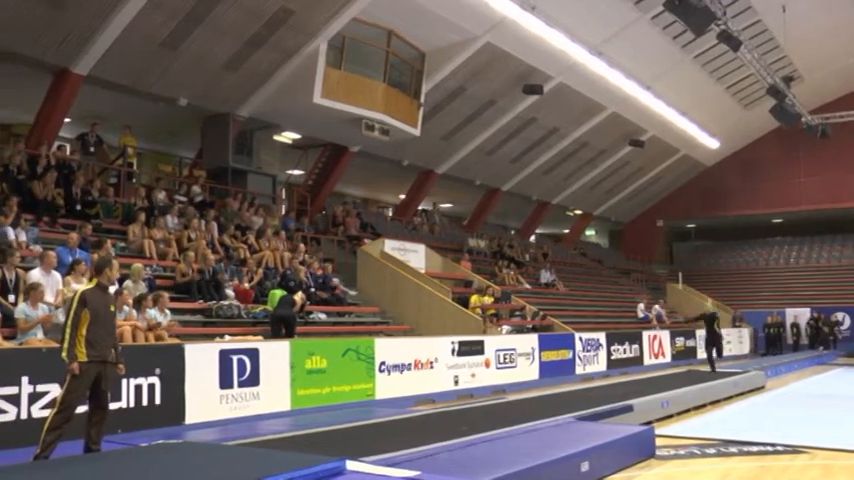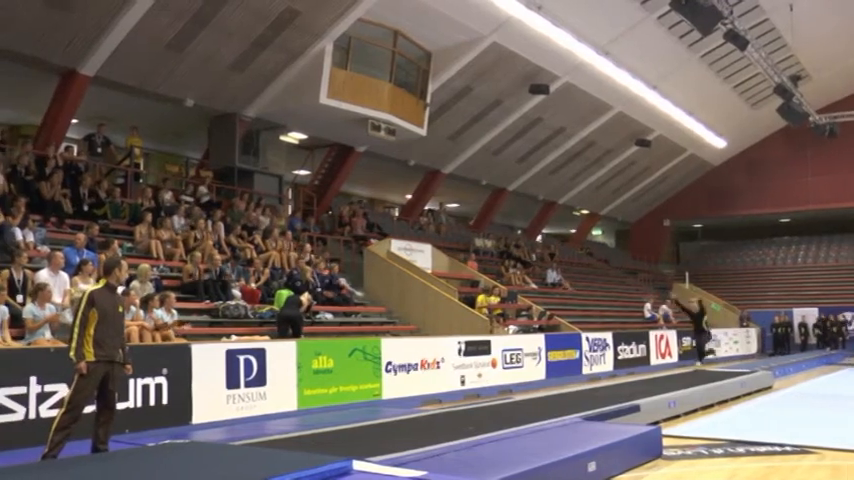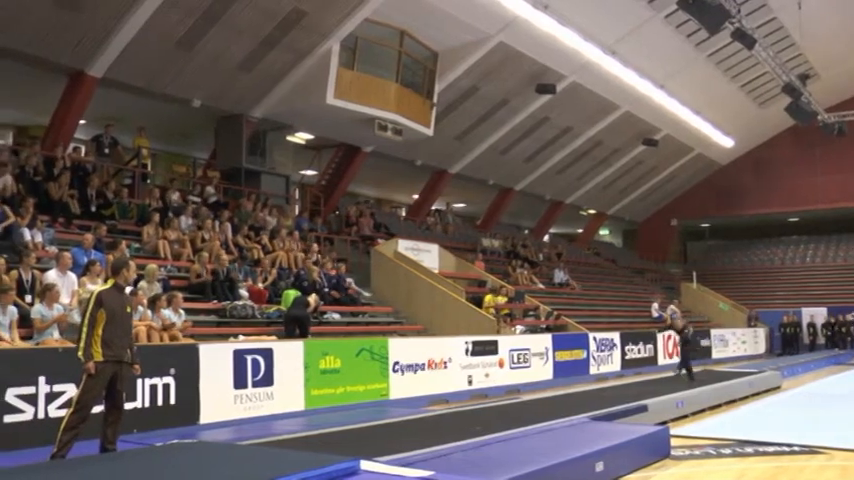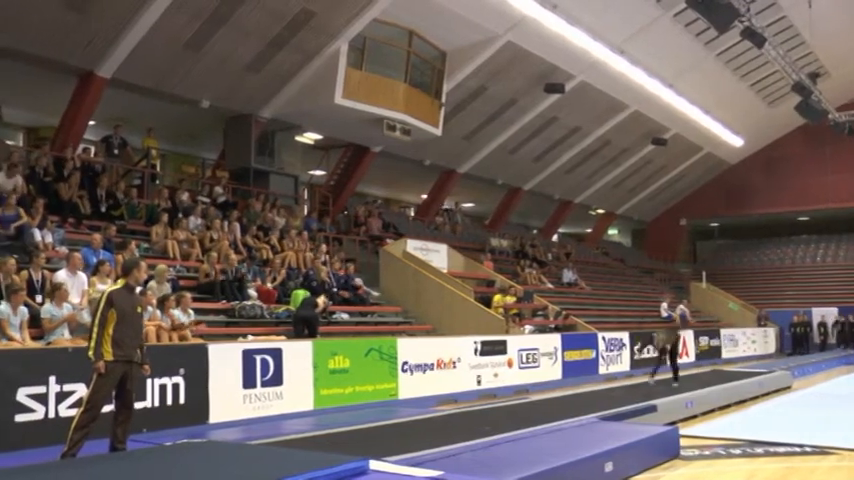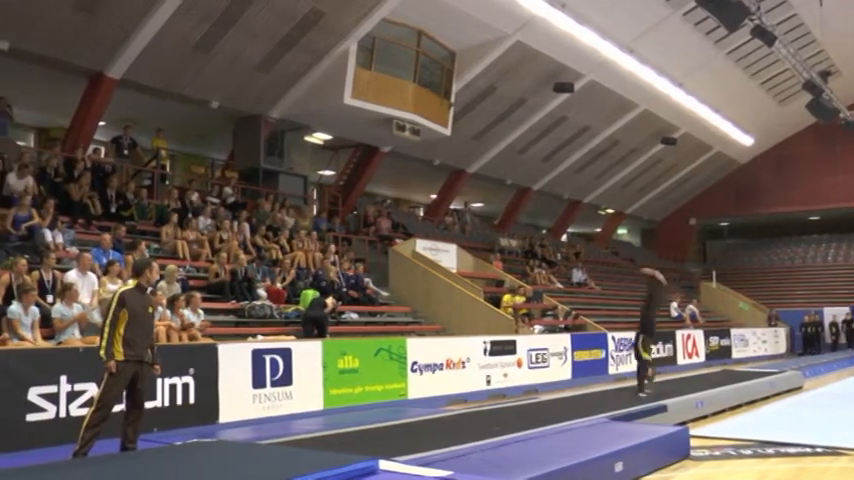
dt=0.2s
person 1, frame 1
left shoulder: (110, 299)
right shoulder: (84, 294)
right elbow: (70, 326)
left wrist: (118, 359)
right wrist: (70, 358)
left hip: (105, 362)
right hip: (84, 361)
left knee: (100, 408)
right knee: (65, 407)
left ankle: (93, 450)
right ankle: (42, 454)
person 1, frame 2
left shoulder: (118, 300)
right shoulder: (93, 294)
right elbow: (78, 326)
left wrist: (126, 359)
right wrist: (78, 357)
left hip: (113, 362)
right hip: (92, 361)
left knee: (107, 408)
right knee: (73, 407)
left ankle: (100, 449)
right ankle: (51, 453)
person 1, frame 3
left shoulder: (127, 300)
right shoulder: (101, 294)
right elbow: (86, 326)
left wrist: (133, 359)
right wrist: (86, 357)
left hip: (121, 362)
right hip: (100, 360)
left knee: (115, 408)
right knee: (81, 407)
left ankle: (108, 449)
right ankle: (59, 453)
person 1, frame 4
left shoulder: (137, 300)
right shoulder: (112, 294)
right elbow: (97, 326)
left wrist: (143, 360)
right wrist: (96, 357)
left hip: (131, 362)
right hip: (110, 360)
left knee: (126, 407)
right knee: (92, 406)
left ankle: (118, 448)
right ankle: (70, 452)
person 1, frame 5
left shoulder: (149, 300)
right shoulder: (124, 294)
right elbow: (108, 325)
left wrist: (154, 360)
right wrist: (108, 356)
left hip: (142, 362)
right hip: (121, 360)
left knee: (136, 407)
right knee: (103, 405)
left ankle: (129, 447)
right ankle: (81, 451)
